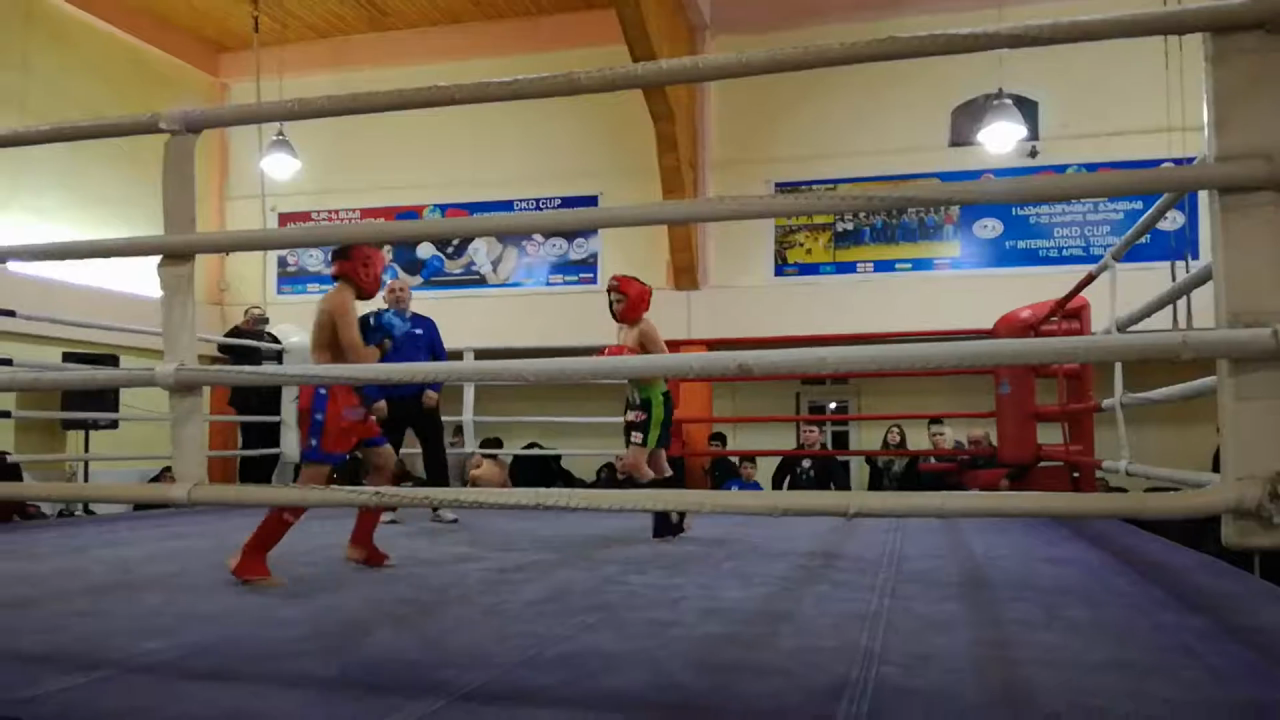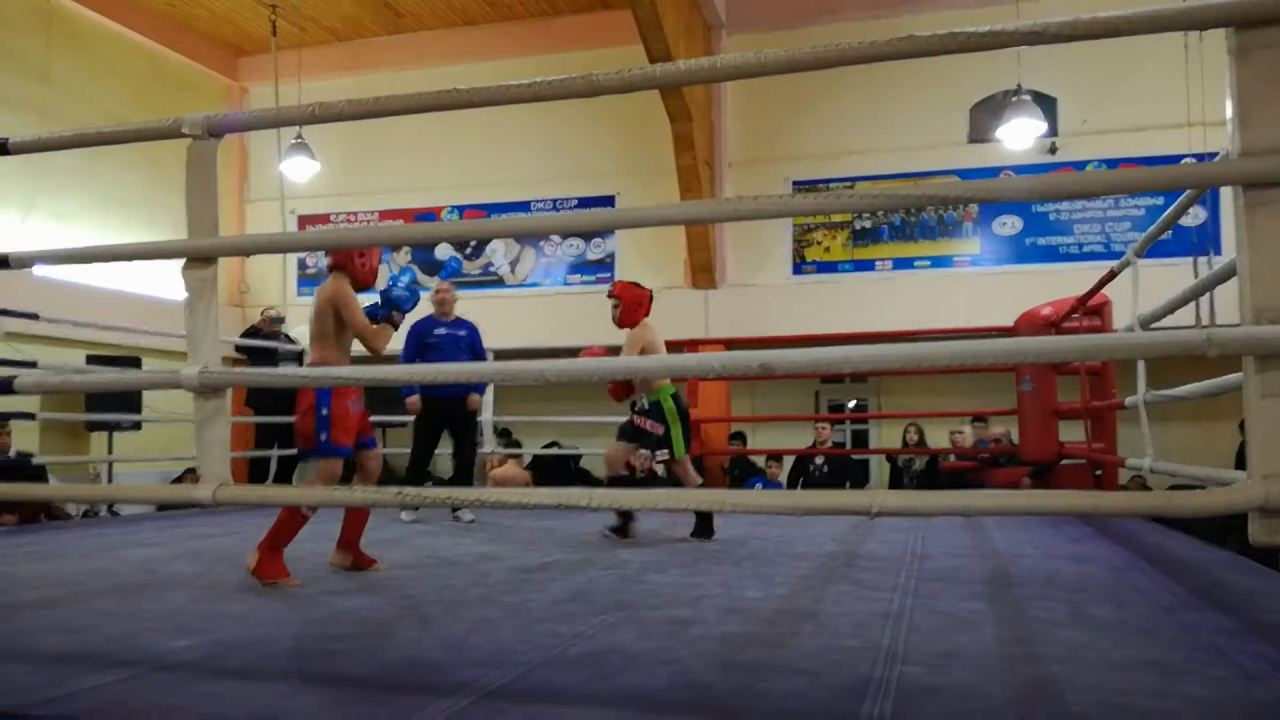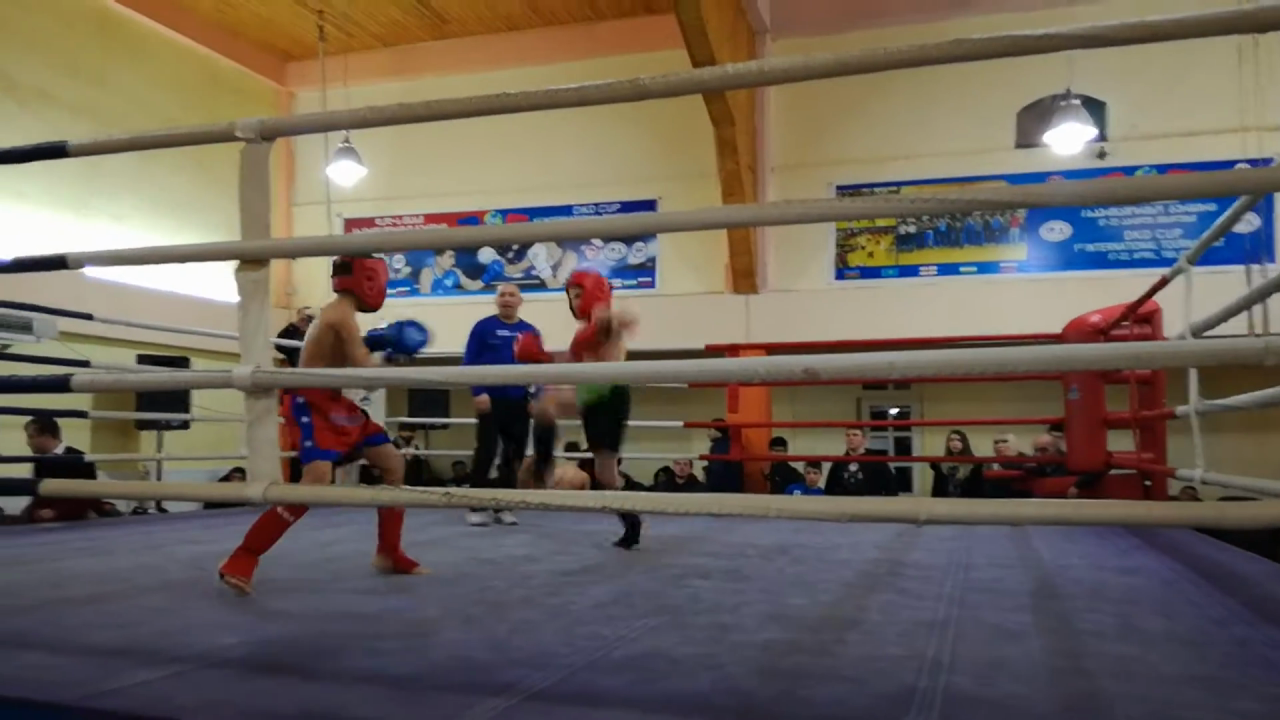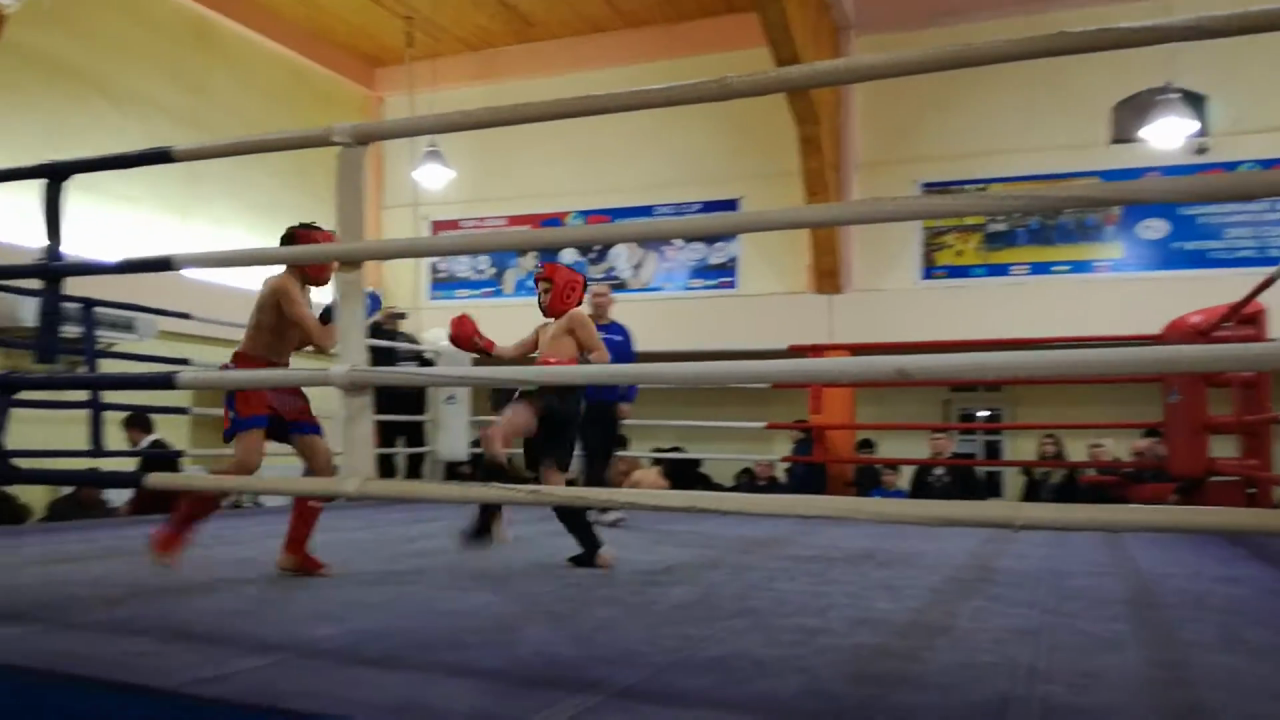
dt=0.4s
person 1, frame 1
left shoulder: (339, 300)
right shoulder: (341, 303)
right elbow: (357, 360)
left wrist: (367, 338)
right wrist: (381, 347)
left hip: (342, 395)
right hip: (326, 396)
left knee: (385, 463)
right knee: (312, 482)
left ankle: (361, 545)
right ankle: (250, 558)
person 1, frame 2
left shoulder: (333, 290)
right shoulder: (341, 290)
right elbow: (376, 345)
left wrist: (379, 315)
right wrist: (393, 317)
left hip: (339, 389)
right hip: (326, 390)
left knee: (372, 464)
right knee: (326, 478)
left ankle: (347, 549)
right ankle: (267, 557)
person 1, frame 3
left shoulder: (339, 312)
right shoulder: (342, 319)
left wrist: (374, 342)
right wrist: (398, 355)
left hip: (333, 403)
right hip: (311, 405)
left knee: (394, 465)
right knee: (317, 483)
left ankle: (390, 554)
right ankle: (240, 561)
person 1, frame 4
left shoulder: (295, 288)
right shoulder: (285, 286)
right elbow: (322, 341)
left wrist: (330, 319)
left hip: (279, 383)
left knee: (322, 462)
right knee: (246, 461)
left ankle: (294, 553)
right ankle: (176, 529)
person 2, frame 1
left shoulder: (645, 330)
right shoulder: (621, 329)
left hip: (654, 401)
right hip: (637, 400)
left knee: (634, 462)
right knee: (657, 466)
left ankle: (665, 519)
right ankle: (676, 517)
person 2, frame 2
left shoulder: (638, 334)
right shoulder: (642, 332)
left wrist: (600, 357)
right wrist: (630, 387)
left hip: (664, 406)
right hip: (646, 407)
left knee: (681, 469)
right knee: (613, 458)
left ankle: (705, 523)
right ankle: (625, 520)
person 2, frame 3
left shoulder: (600, 313)
right shoulder: (589, 326)
left elbow: (628, 320)
right elbow: (574, 358)
left wrist: (597, 330)
right wrist: (538, 355)
left hip: (609, 392)
right hip: (597, 396)
left knee: (546, 403)
right knee: (606, 473)
left ankle: (543, 461)
right ankle: (631, 528)
person 2, frame 4
left shoulder: (575, 318)
right shoulder: (545, 329)
left elbow: (603, 356)
right elbow: (510, 353)
left wrist: (573, 366)
right wrist: (479, 343)
left hip: (558, 399)
right hip: (551, 406)
left knee: (494, 434)
right knee: (552, 487)
left ankle: (489, 522)
right ankle: (592, 551)
person 3, frame 1
left shoulder: (426, 325)
right shoulder: (376, 327)
left elbow: (441, 359)
left wrist: (434, 388)
right wrist: (374, 398)
left hip: (423, 399)
right hip: (391, 402)
left knee: (435, 452)
left ankle: (439, 506)
person 3, frame 2
left shoulder: (469, 328)
right shoulder: (420, 327)
left elbow: (481, 362)
right elbow: (406, 363)
left wrist: (478, 391)
right wrist: (410, 393)
left hip: (463, 401)
right hip: (430, 401)
left knee: (465, 454)
right knee: (421, 454)
left ankle: (459, 505)
right ankle: (409, 505)
person 3, frame 3
left shoulder: (530, 331)
right shoulder: (484, 327)
right elbow: (470, 361)
right wrist: (480, 392)
left hip: (519, 402)
right hip: (490, 400)
left knee: (514, 456)
right knee: (485, 452)
left ankle: (502, 507)
right ankle: (476, 506)
person 3, frame 4
left shoulder: (620, 332)
left wrist: (627, 400)
left hip: (612, 404)
right hip: (587, 404)
left knee: (602, 455)
right knee: (594, 455)
right ankle: (603, 508)
